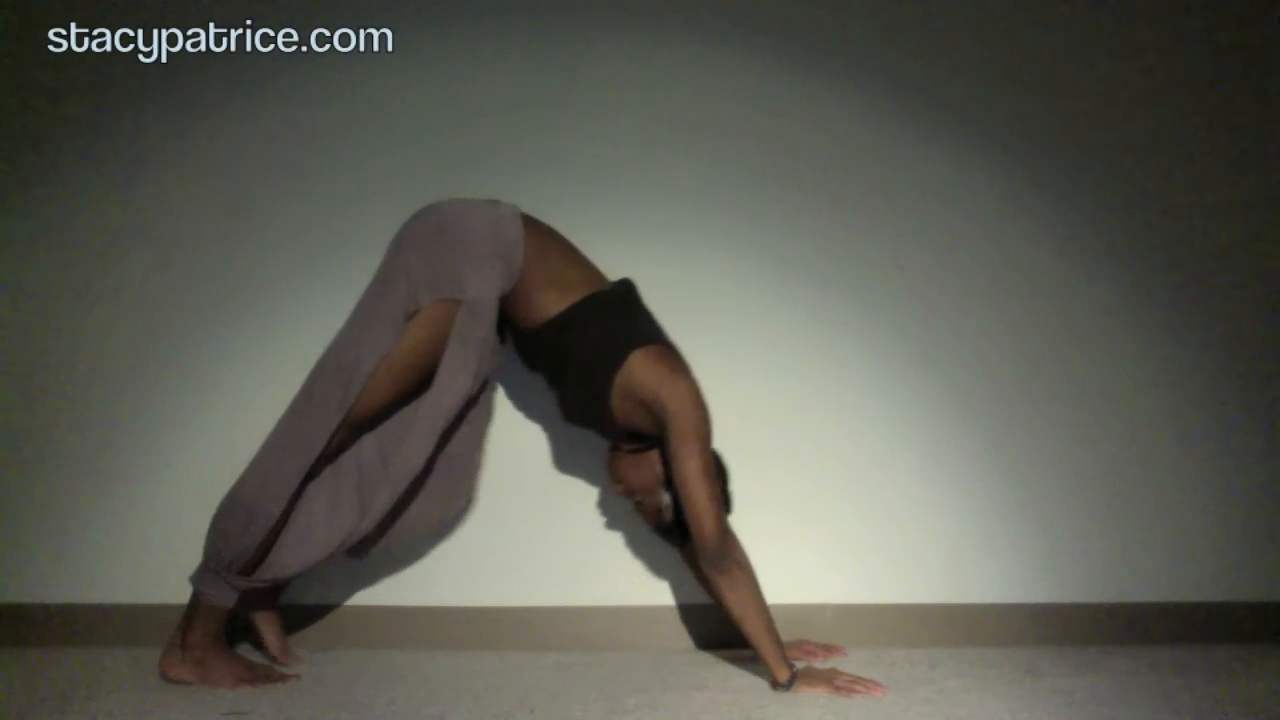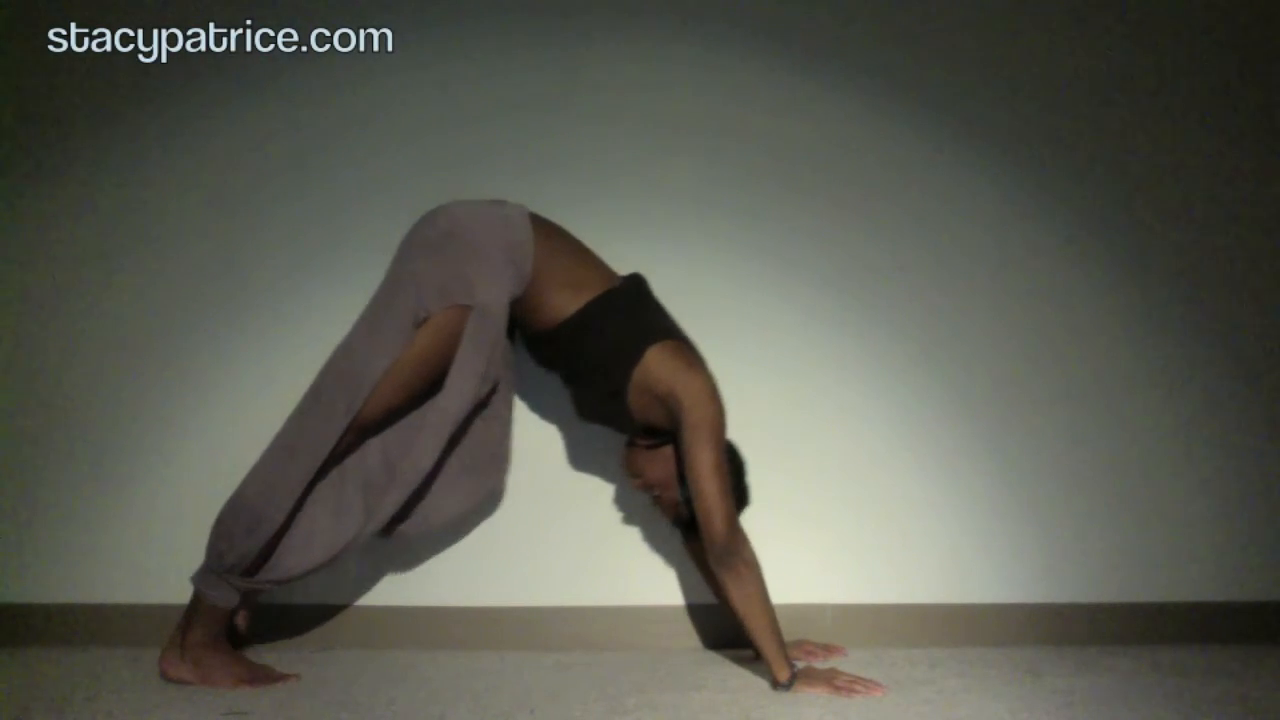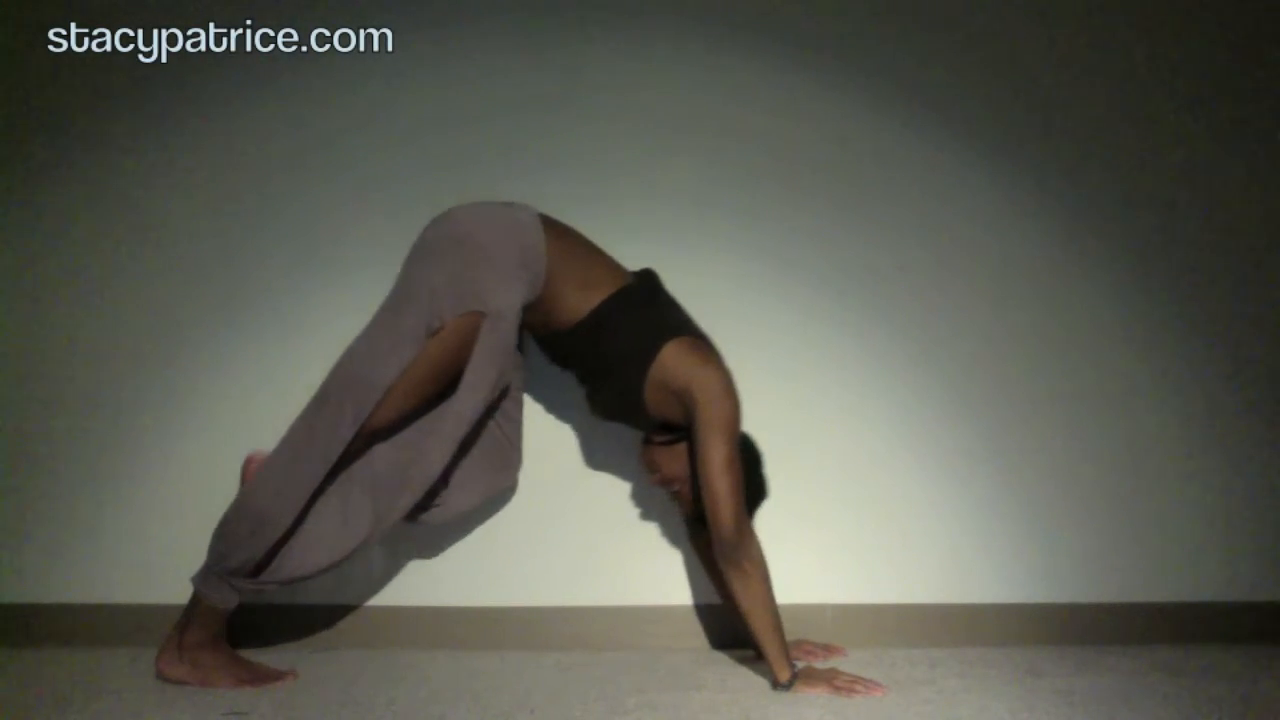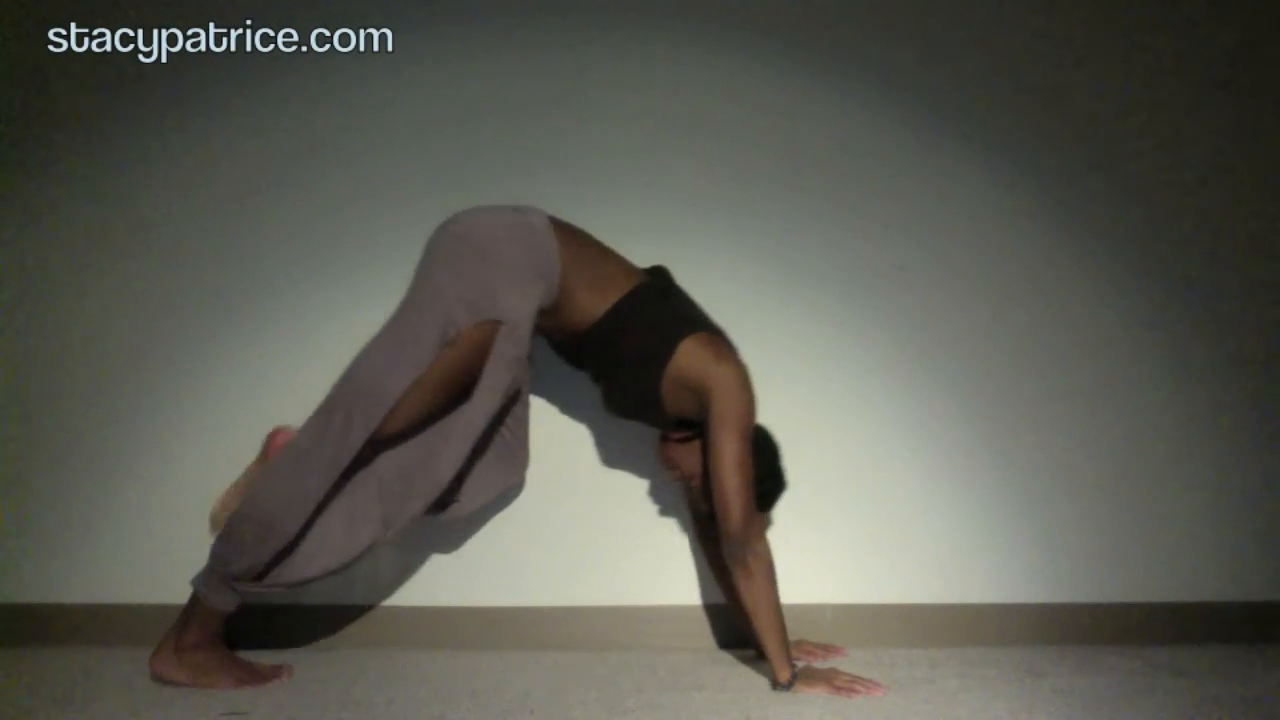
dt=0.2s
person 1, frame 1
left shoulder: (642, 416)
right shoulder: (672, 403)
left elbow: (704, 547)
right elbow: (715, 547)
left wrist: (774, 647)
right wrist: (783, 672)
left hip: (476, 280)
right hip: (466, 256)
left knee: (414, 469)
right knee: (326, 439)
left ankle: (258, 585)
right ankle: (196, 639)
person 1, frame 2
left shoulder: (655, 407)
right shoulder: (687, 394)
left elbow: (705, 537)
right elbow: (724, 543)
left wrist: (773, 647)
right wrist: (785, 672)
left hip: (483, 284)
right hip: (474, 256)
left knee: (462, 475)
right knee: (335, 436)
left ankle: (248, 567)
right ankle: (196, 637)
person 1, frame 3
left shoulder: (674, 405)
right shoulder: (704, 390)
left elbow: (712, 536)
right elbow: (732, 541)
left wrist: (772, 645)
right wrist: (784, 672)
left hip: (491, 279)
right hip: (486, 259)
left knee: (478, 470)
right knee: (345, 437)
left ankle: (282, 483)
right ankle: (193, 638)
person 1, frame 4
left shoulder: (689, 401)
right shoulder: (720, 384)
left elbow: (718, 530)
right elbow: (739, 537)
left wrist: (772, 643)
right wrist: (787, 672)
left hip: (503, 280)
right hip: (499, 263)
left knee: (482, 469)
right knee: (358, 441)
left ankle: (302, 460)
right ankle: (190, 639)
